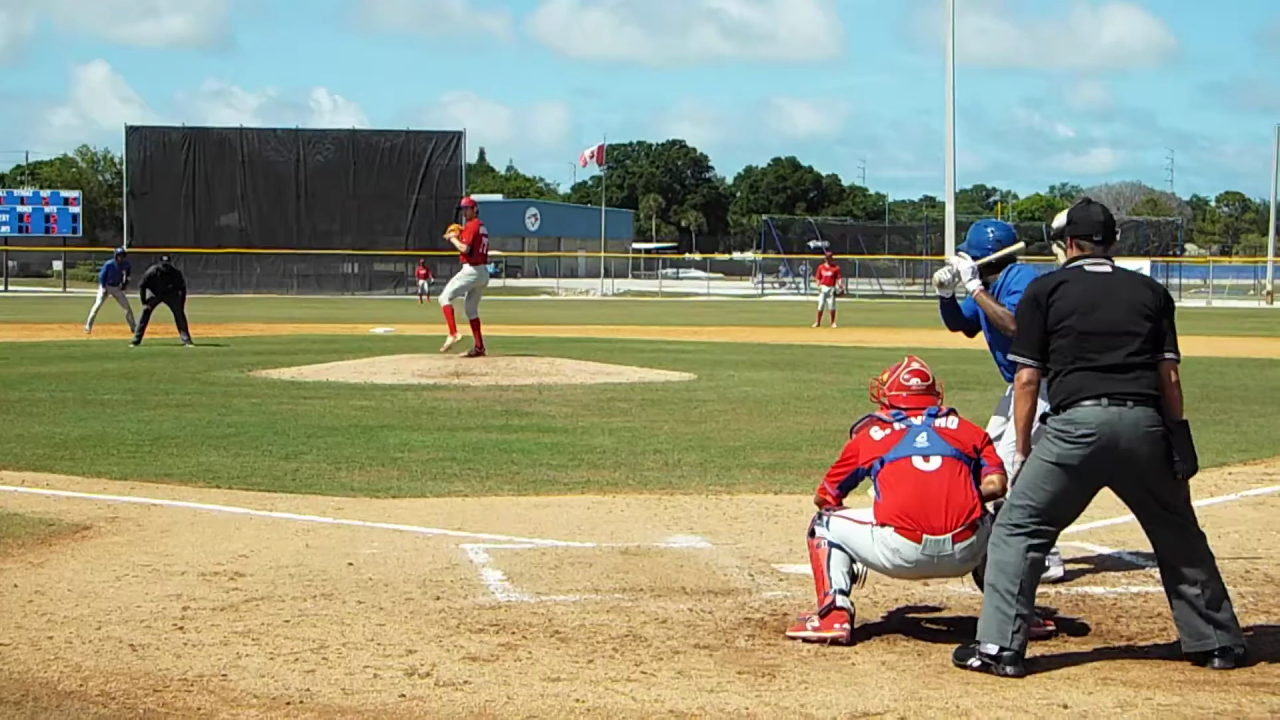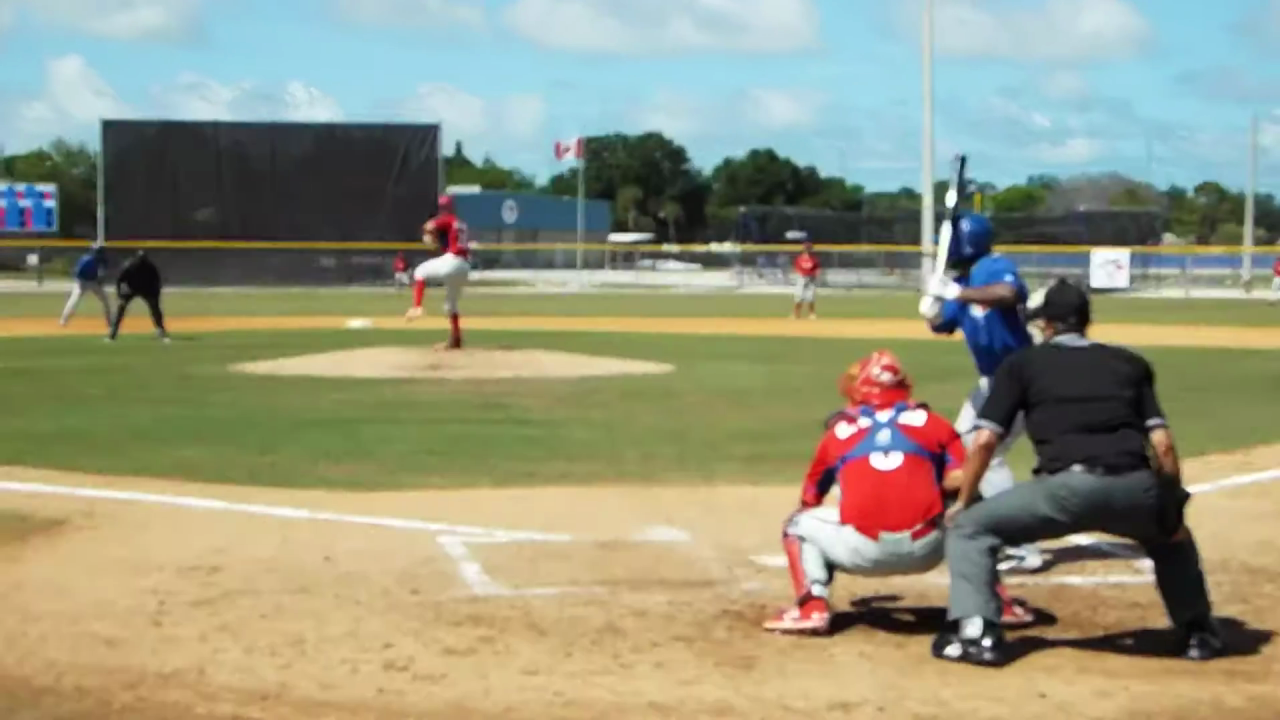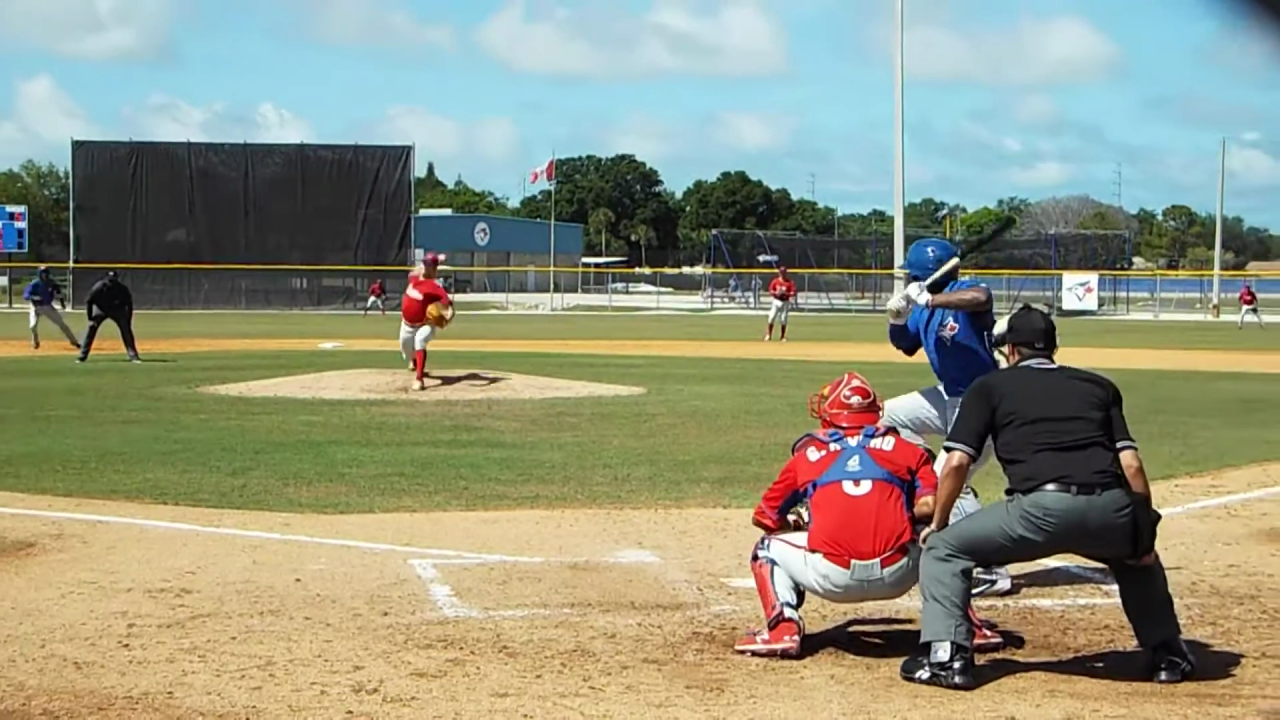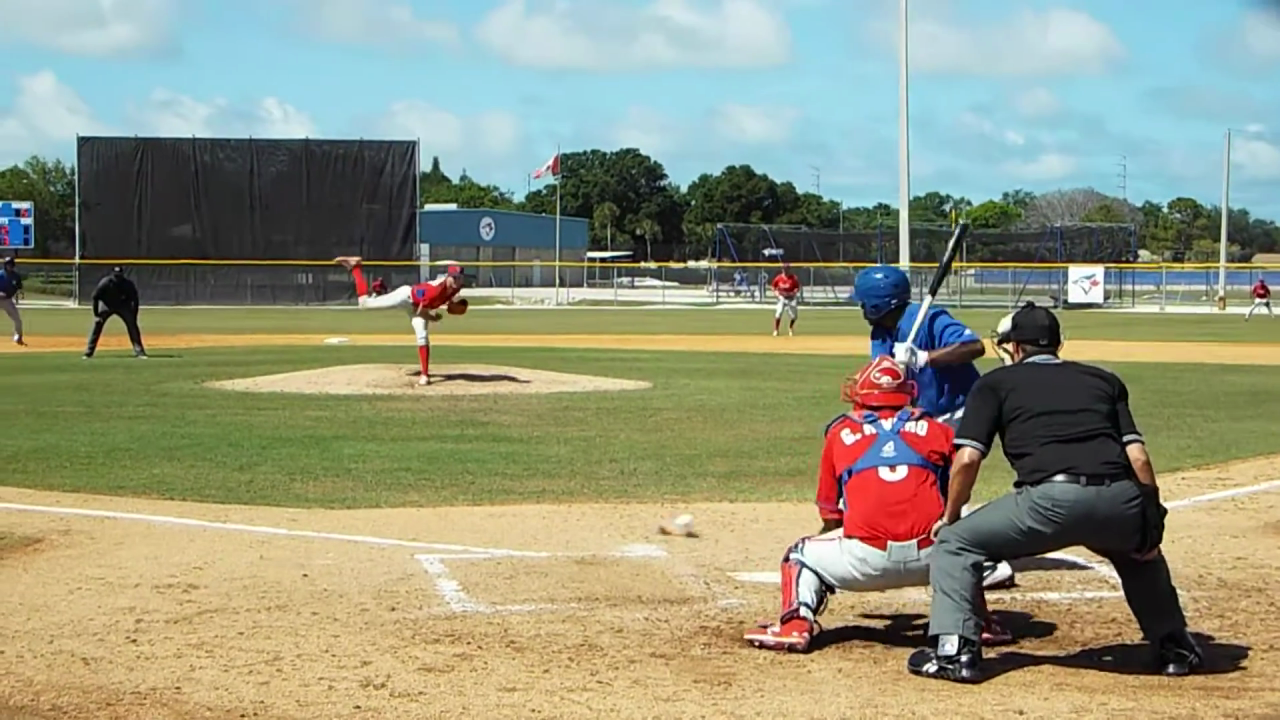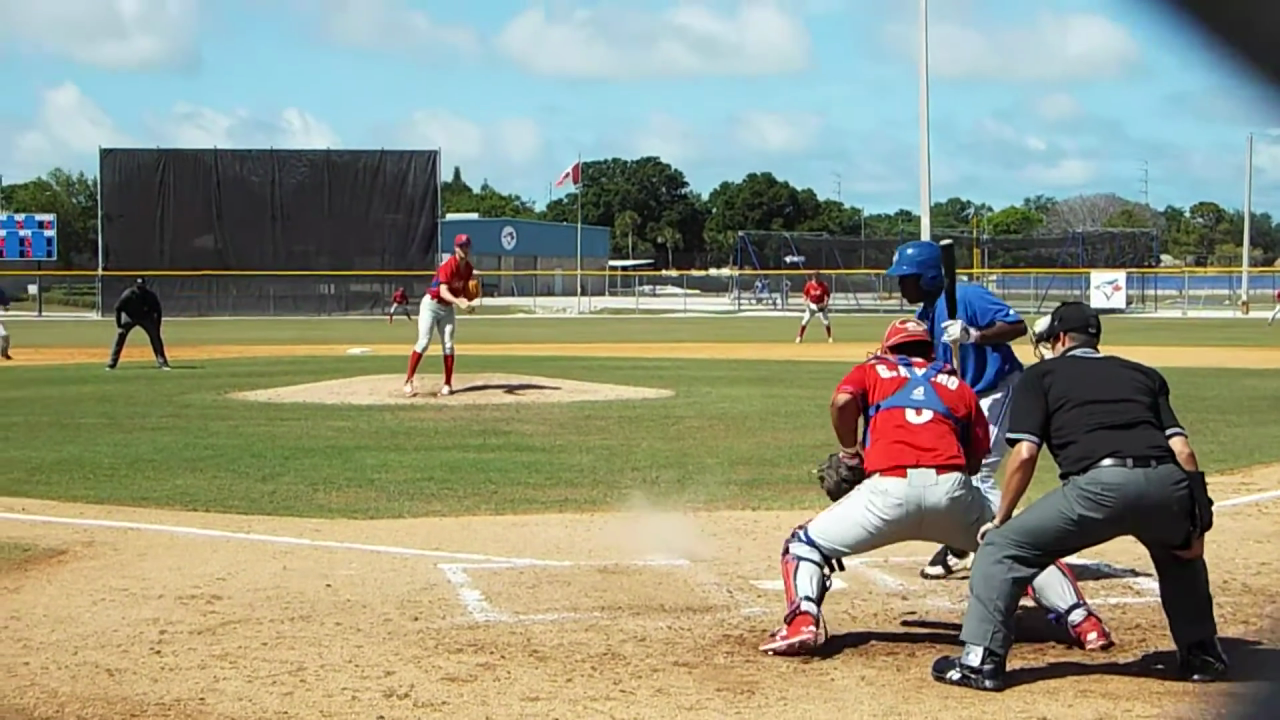
dt=0.5s
person 1, frame 1
left shoulder: (1045, 288)
right shoulder: (1151, 290)
left elbow: (1026, 380)
right elbow: (1169, 377)
left wrist: (1024, 452)
right wrist: (1176, 445)
left hip: (1076, 424)
right hip: (1143, 425)
left knee: (1018, 529)
right knee: (1177, 533)
left ankle: (999, 646)
right ankle: (1217, 642)
person 1, frame 2
left shoulder: (1022, 363)
right shoulder: (1131, 362)
left elbow: (984, 441)
right elbow: (1163, 443)
left wrist: (962, 503)
right wrist: (1175, 507)
left hip: (1067, 488)
right hip: (1136, 491)
left knee: (969, 526)
right knee: (1170, 532)
left ankle: (978, 634)
right ankle: (1198, 631)
person 1, frame 3
left shoulder: (990, 386)
right shoulder: (1099, 385)
left elbow: (957, 462)
right elbow: (1131, 464)
left wrist: (937, 524)
right wrist: (1145, 531)
left hip: (1041, 508)
right hip: (1110, 510)
left knee: (943, 548)
right knee: (1137, 554)
left ankle: (947, 658)
right ankle: (1168, 654)
person 1, frame 4
left shoulder: (994, 383)
right shoulder: (1103, 379)
left elbow: (967, 460)
right elbow: (1138, 458)
left wrist: (949, 518)
right wrist: (1151, 525)
left hip: (1052, 500)
right hip: (1121, 501)
left knee: (954, 543)
right knee: (1137, 550)
left ankle: (955, 652)
right ankle: (1175, 648)
person 1, frame 5
left shoulder: (1040, 375)
right shoulder: (1144, 374)
left elbow: (1025, 455)
right elbow: (1182, 450)
left wrist: (1000, 519)
right wrist: (1195, 520)
left hip: (1099, 485)
right hip: (1167, 484)
left knee: (1001, 548)
right knee: (1180, 552)
left ankle: (980, 661)
right ankle: (1202, 655)
person 2, frame 1
left shoulder: (1022, 278)
right shoulder: (986, 285)
left elbow: (1012, 325)
right elbow: (957, 323)
left wrist: (973, 286)
right wrist: (946, 293)
left hip: (1045, 384)
right hip: (1018, 386)
left knee: (1010, 461)
left ankle: (1045, 560)
person 2, frame 2
left shoulder: (995, 267)
right shoulder: (961, 281)
left elbow: (1008, 295)
right elbow: (945, 326)
left wrist: (954, 293)
right wrist: (934, 313)
right hip: (991, 379)
left ankle: (1023, 551)
person 2, frame 3
left shoulder: (962, 291)
right shoulder: (924, 306)
left elbow: (983, 299)
right elbow: (904, 345)
left wrist: (927, 299)
right wrist: (897, 318)
right hip: (950, 398)
right knee: (887, 416)
left ankle: (992, 574)
person 2, frame 4
left shoulder: (929, 319)
right shoulder: (881, 332)
left elbow: (974, 349)
left wrist: (922, 359)
left hip: (962, 412)
right hip: (931, 413)
left ankle: (991, 565)
person 2, frame 5
left shoulder: (966, 296)
right shoulder: (926, 314)
left elbow: (1017, 326)
left wrist: (974, 335)
left hip: (997, 394)
left knee: (976, 474)
right ankle: (956, 546)
person 3, frame 1
left shoulder: (869, 433)
right shoulder: (967, 429)
left elbow: (824, 498)
right elbow: (995, 485)
left hip: (899, 547)
right hip: (963, 550)
left knee: (824, 524)
right knee: (993, 521)
left ankle: (833, 616)
person 3, frame 2
left shoulder: (840, 429)
right shoulder: (935, 423)
left elbow: (810, 501)
right elbow: (959, 481)
left hip: (861, 547)
right hip: (926, 546)
left knee: (798, 523)
left ankle: (812, 605)
person 3, frame 3
left shoulder: (807, 453)
right shoulder: (907, 449)
left elbow: (765, 519)
right elbow: (929, 507)
left wrist: (795, 527)
left hip: (833, 574)
right hip: (896, 572)
left knee: (768, 548)
left ankle: (783, 630)
person 3, frame 4
left shoulder: (841, 431)
right shoulder: (937, 430)
left elbow: (828, 517)
left hip: (866, 556)
right hip: (929, 554)
left knee: (801, 556)
left ankle: (794, 626)
person 3, frame 5
left shoulder: (872, 370)
right shoulder: (958, 385)
left elbow: (843, 401)
right elbow: (977, 456)
left wrist: (850, 451)
left hip: (891, 489)
right hip: (951, 489)
left knee: (804, 545)
left ankle: (801, 623)
right ankle: (1082, 622)
